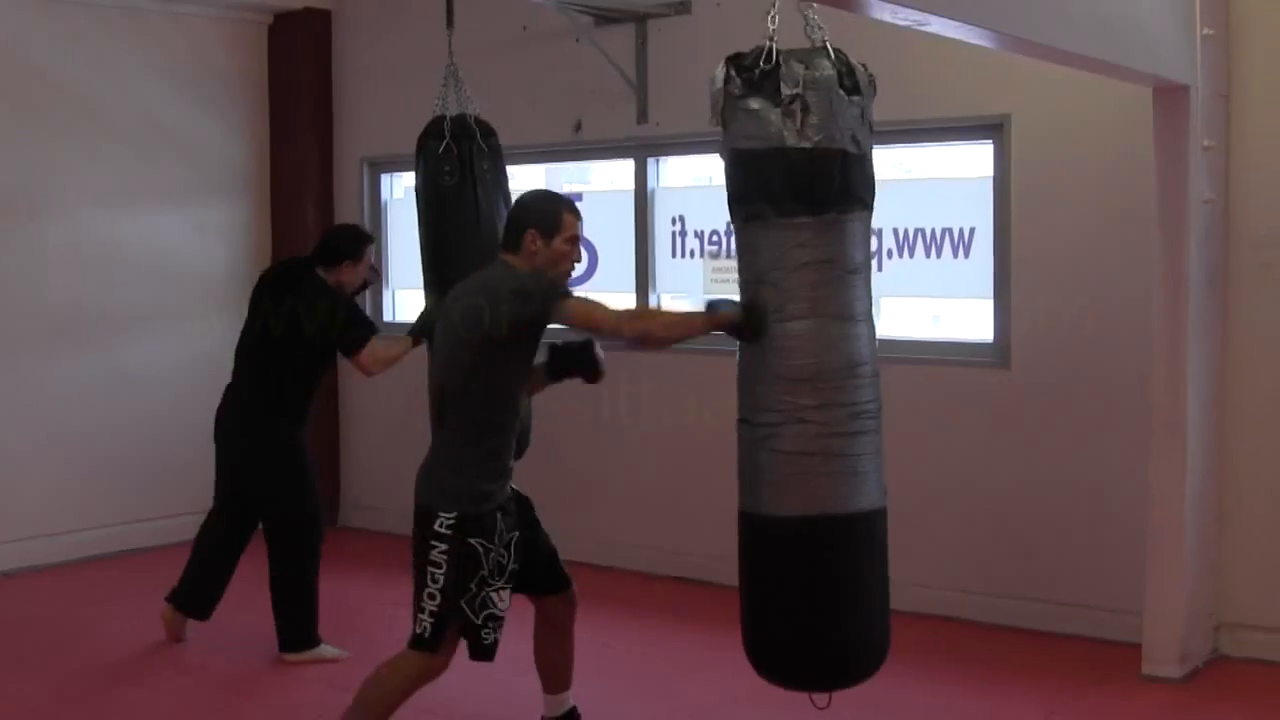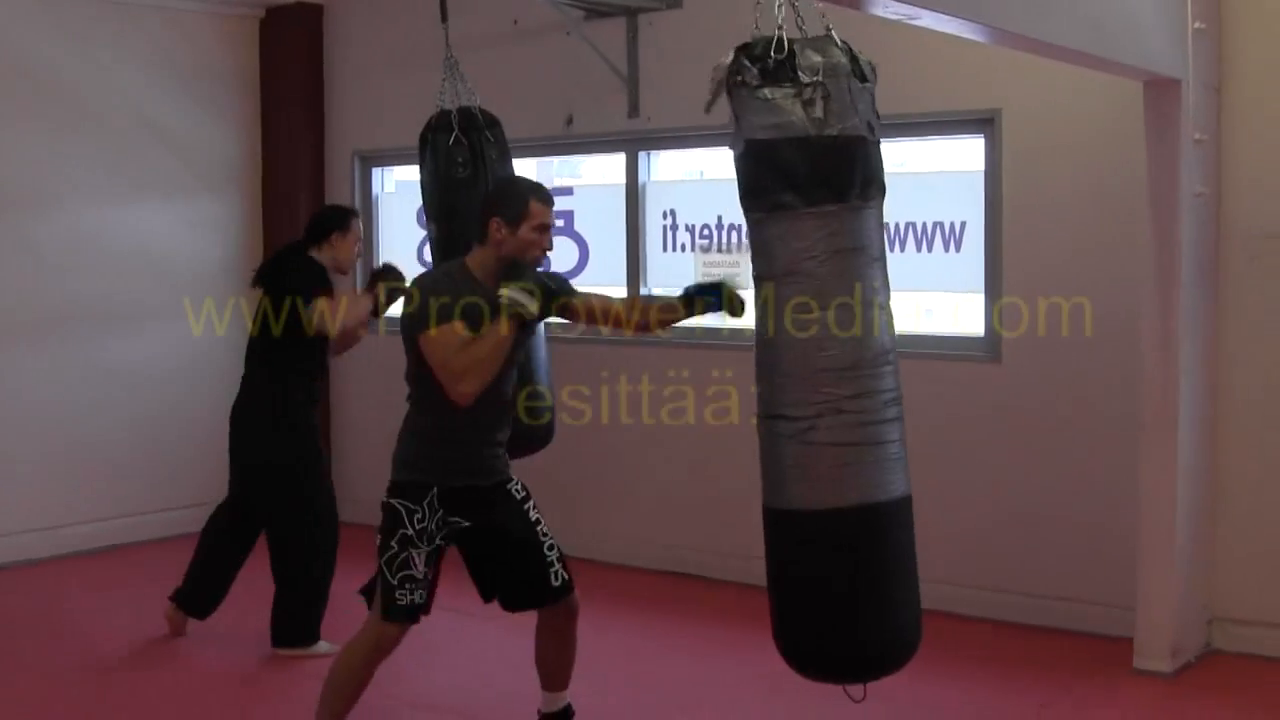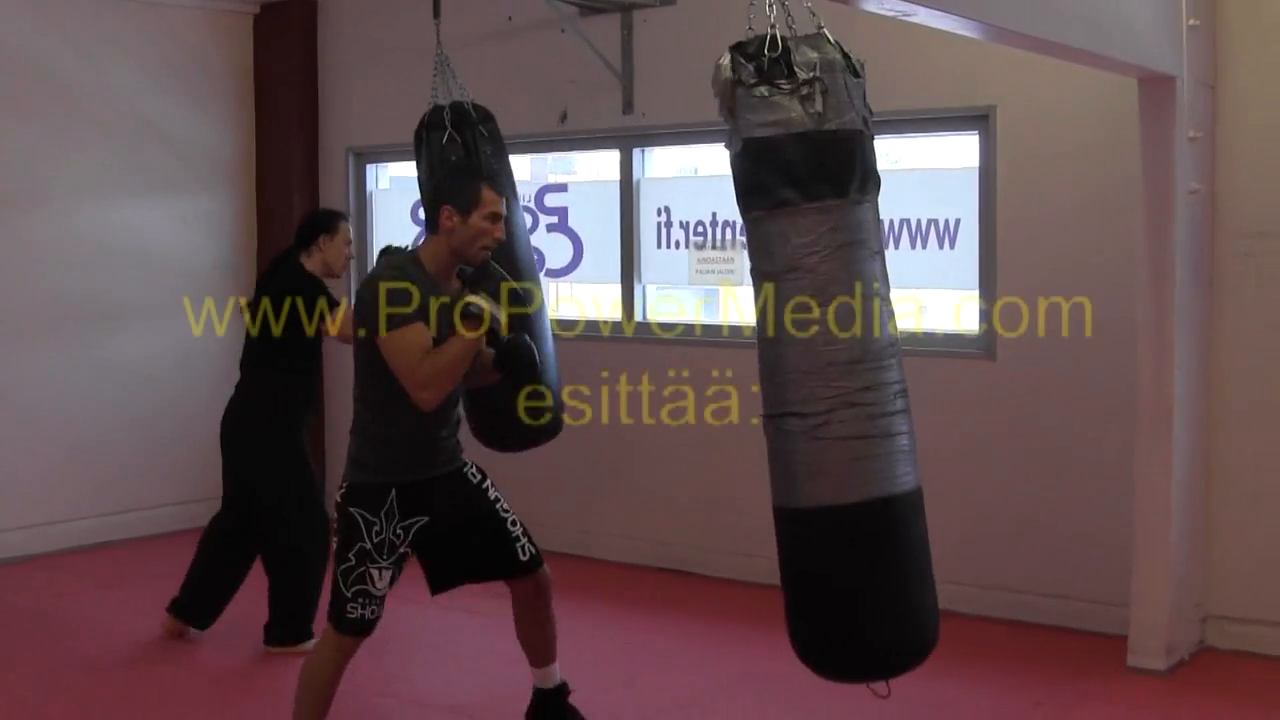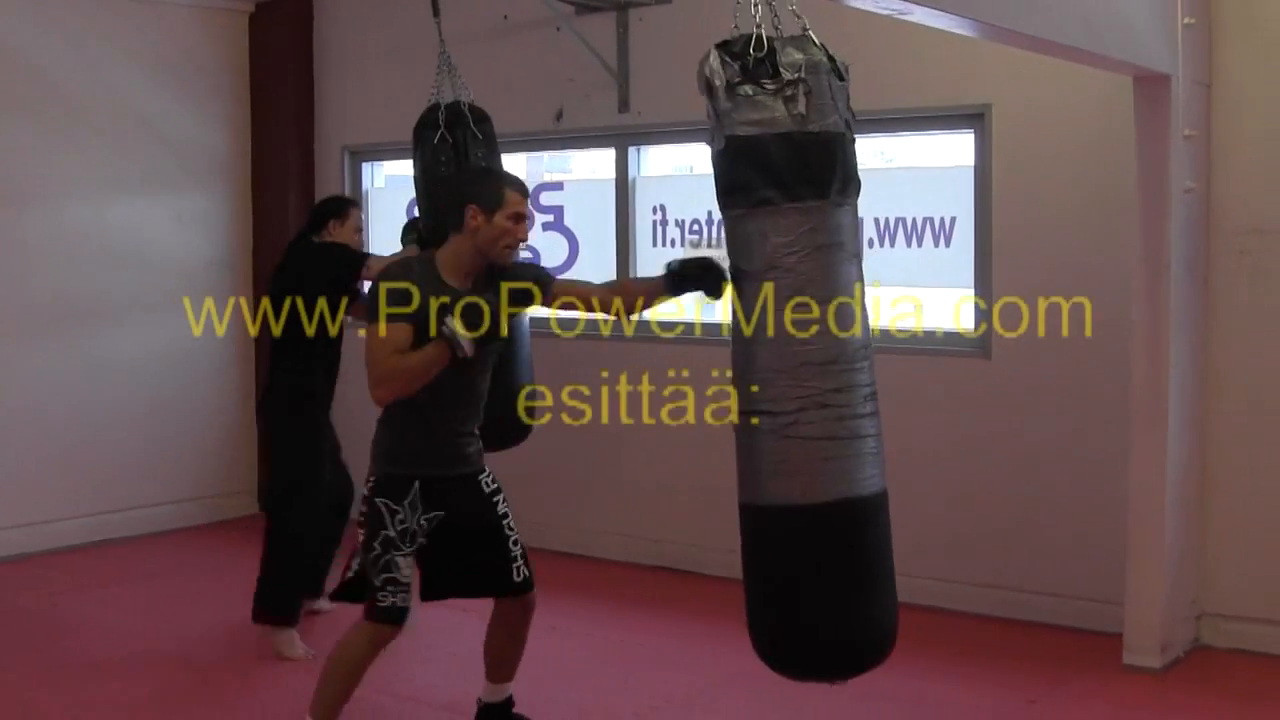
dt=0.3s
person 1, frame 1
left shoulder: (519, 290)
right shoulder: (517, 287)
right elbow: (629, 328)
left wrist: (556, 368)
right wrist: (724, 317)
left hip: (489, 492)
right hip: (458, 504)
left knee: (556, 597)
right knee: (430, 654)
person 1, frame 2
left shoulder: (530, 283)
right shoulder: (435, 290)
left elbow: (618, 314)
right elbow: (462, 385)
left wrist: (695, 301)
right wrist: (513, 309)
left hip: (490, 477)
right hip: (427, 484)
left knee: (559, 602)
right knee: (387, 627)
person 1, frame 3
left shoulder: (459, 284)
right shoulder: (390, 288)
right elbow: (426, 389)
left wrist: (503, 359)
right wrist: (480, 322)
left hip: (447, 469)
right hip: (382, 484)
left knee: (531, 575)
right knee: (347, 632)
person 1, frame 4
left shoulder: (505, 277)
right shoulder: (400, 282)
left elbow: (593, 299)
right elbow: (384, 387)
left wrist: (677, 278)
right wrist: (456, 335)
left hip: (461, 470)
right hip: (404, 476)
left knee: (517, 596)
right knee: (380, 624)
person 2, frame 1
left shoulder: (280, 278)
right shoulder: (330, 302)
right elbow: (371, 361)
left wrist: (350, 291)
right wrist: (416, 338)
left hip: (236, 418)
right hip: (270, 429)
left knee: (232, 515)
right knee: (299, 528)
left ankle: (181, 606)
right ankle: (298, 639)
person 2, frame 2
left shoulder: (297, 277)
right shoulder: (305, 273)
left elbow: (332, 345)
right elbow: (327, 324)
left wrist: (377, 301)
right wrist: (373, 291)
left hip: (254, 413)
right hip: (284, 419)
left knee: (243, 509)
right knee: (312, 522)
left ankle: (184, 604)
right ankle: (294, 634)
person 2, frame 3
left shoulder: (295, 285)
right shoulder: (296, 283)
right elbow: (350, 329)
left hip: (250, 420)
right hip: (268, 425)
left knee: (241, 519)
right knee: (304, 522)
left ankle: (184, 613)
right ankle: (288, 633)
person 2, frame 4
left shoulder: (306, 265)
right shoulder: (316, 259)
left elbow: (357, 313)
right elbow: (384, 267)
right wrist: (419, 249)
left hip: (300, 402)
right hip: (295, 404)
left knee: (335, 495)
right knee: (301, 504)
left ankle: (300, 592)
right ankle: (278, 614)
